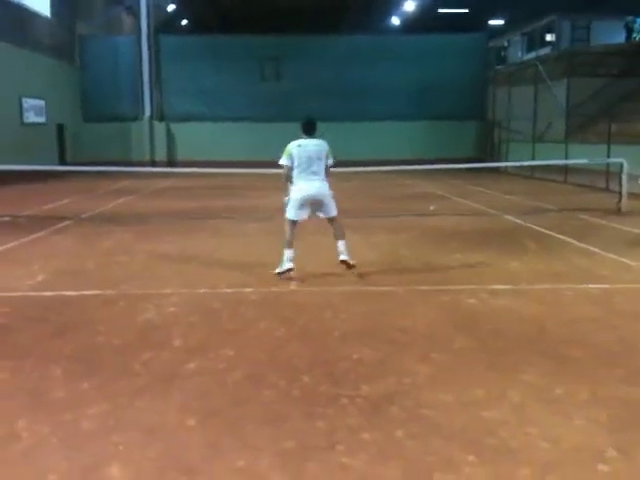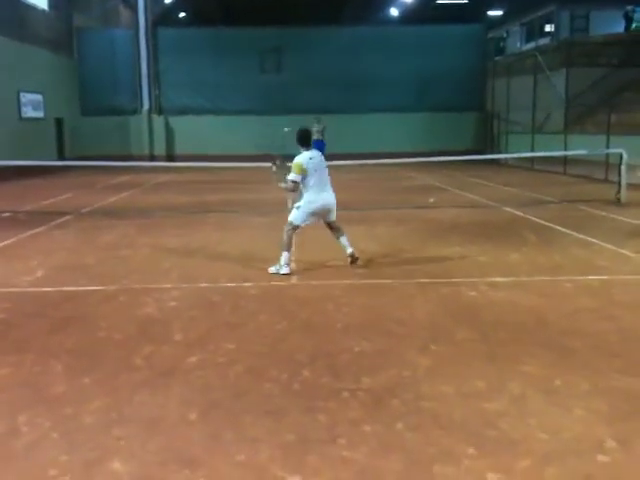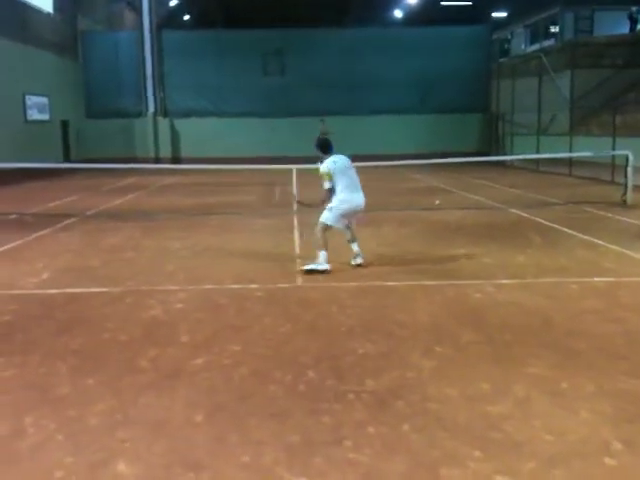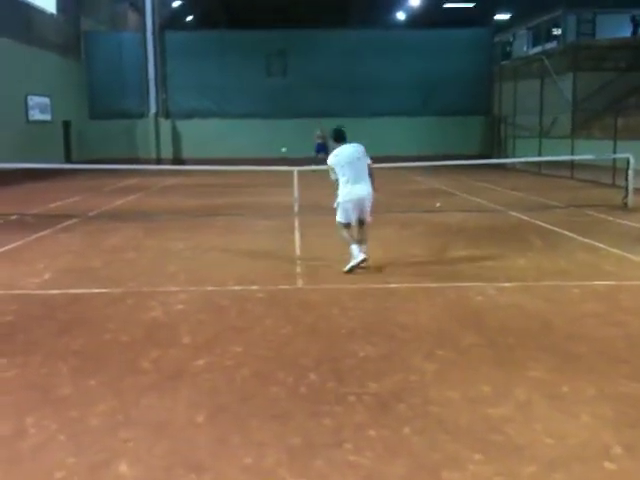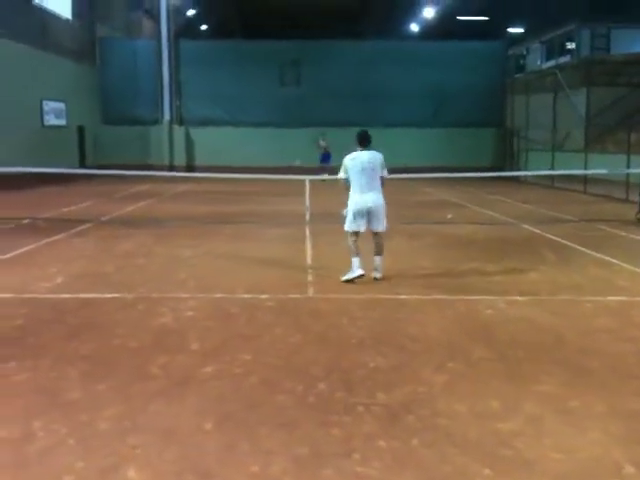
dt=0.3s
person 1, frame 1
left shoulder: (292, 147)
right shoulder: (324, 146)
left elbow: (286, 174)
right elbow: (327, 171)
left wrist: (292, 184)
left hip: (300, 190)
right hip: (321, 188)
left knee: (290, 224)
right knee: (334, 221)
left ankle: (287, 261)
right ankle: (344, 255)
person 1, frame 2
left shoulder: (299, 161)
right shoulder: (319, 155)
left elbow: (293, 188)
left wrist: (282, 185)
left hip: (312, 200)
right hip: (329, 198)
left knee: (289, 229)
right knee: (332, 224)
left ankle: (284, 265)
right ankle: (349, 249)
person 1, frame 3
left shoulder: (325, 167)
right shoulder: (344, 159)
left elbow: (329, 192)
left wrist: (319, 203)
left hip: (344, 200)
right hip: (360, 199)
left knee: (321, 228)
right knee: (348, 225)
left ankle: (321, 262)
right ankle: (357, 256)
person 1, frame 4
left shoulder: (332, 158)
right shoulder: (359, 147)
left elbow: (337, 180)
right elbow: (370, 171)
right wrist: (372, 187)
left hip: (348, 193)
right hip: (366, 191)
left knee: (344, 227)
right knee: (362, 224)
left ankle: (357, 254)
right ankle: (361, 254)
person 1, frame 5
left shoulder: (348, 159)
right shoulder: (379, 157)
left elbow: (345, 183)
right elbow: (382, 182)
left hip: (357, 200)
right hip: (376, 199)
left knee: (353, 236)
right knee: (378, 235)
left ankle: (357, 268)
right ankle: (377, 270)
